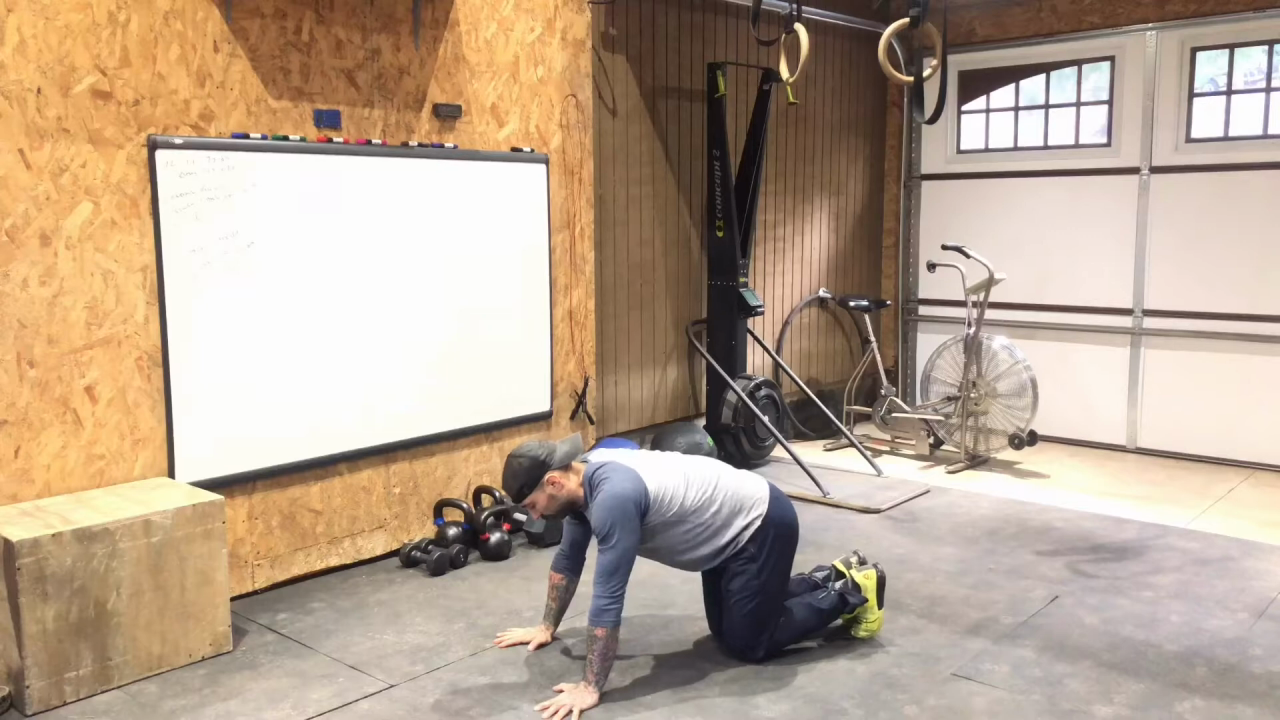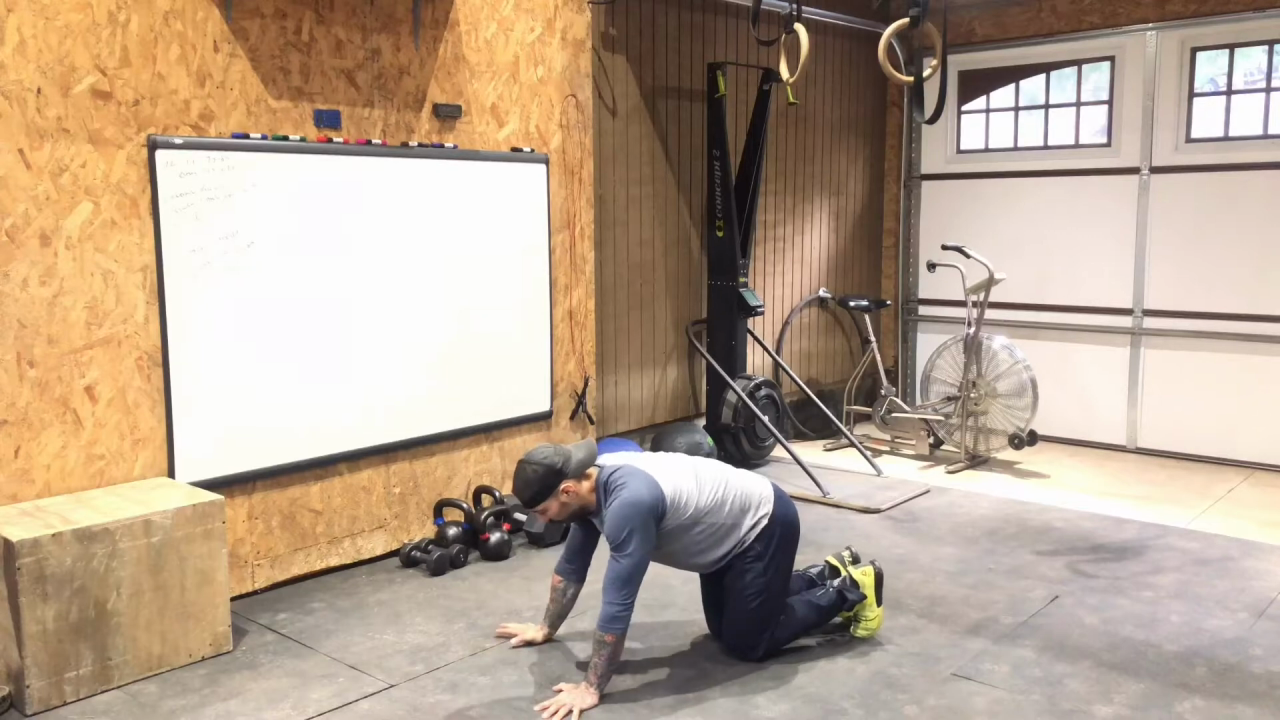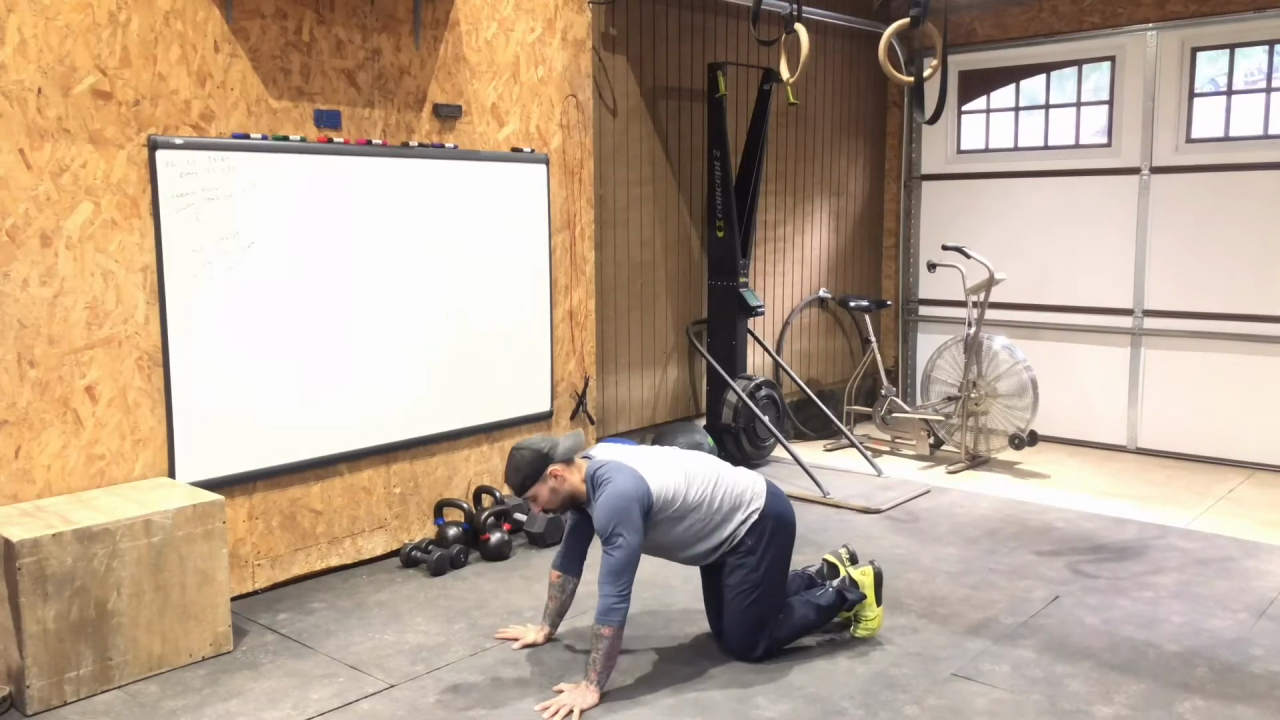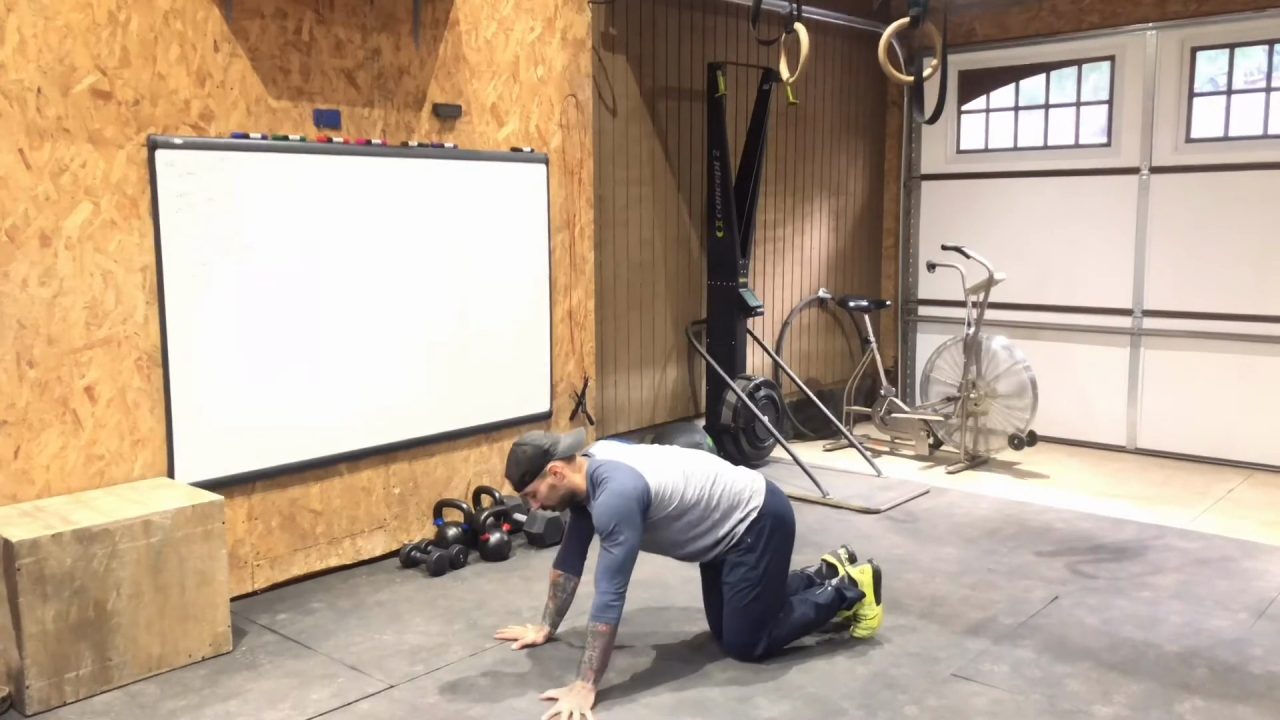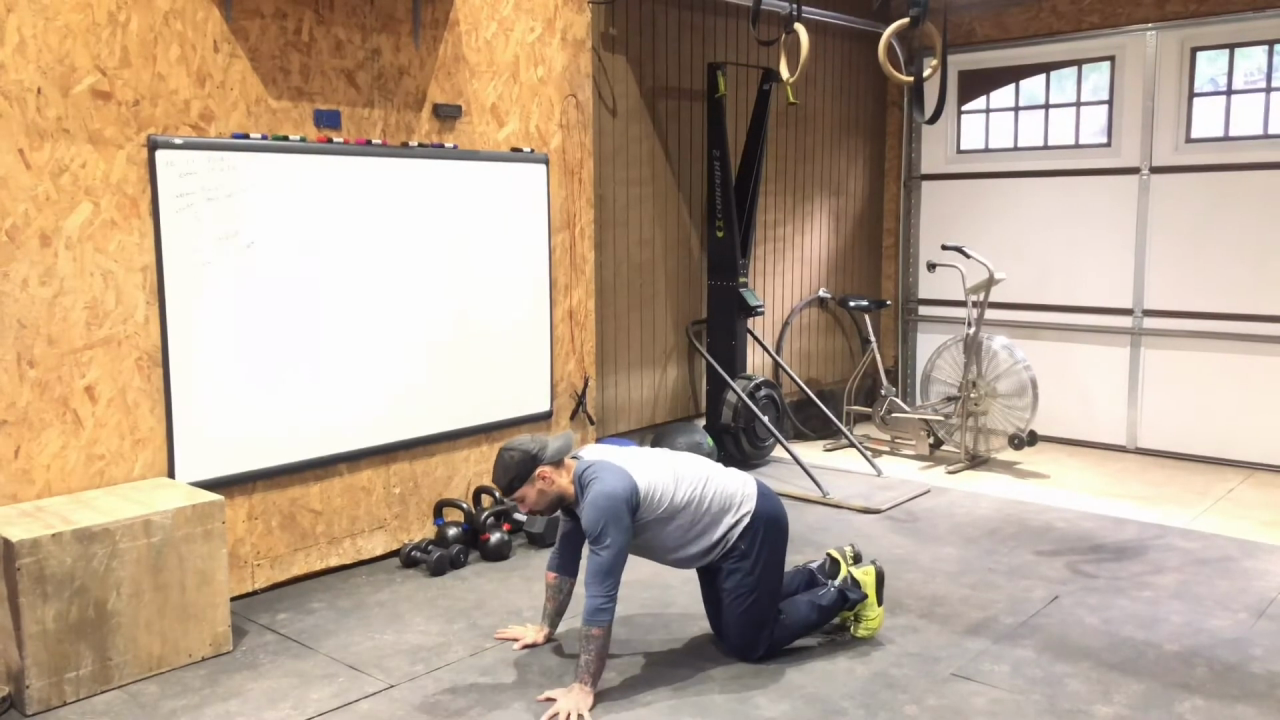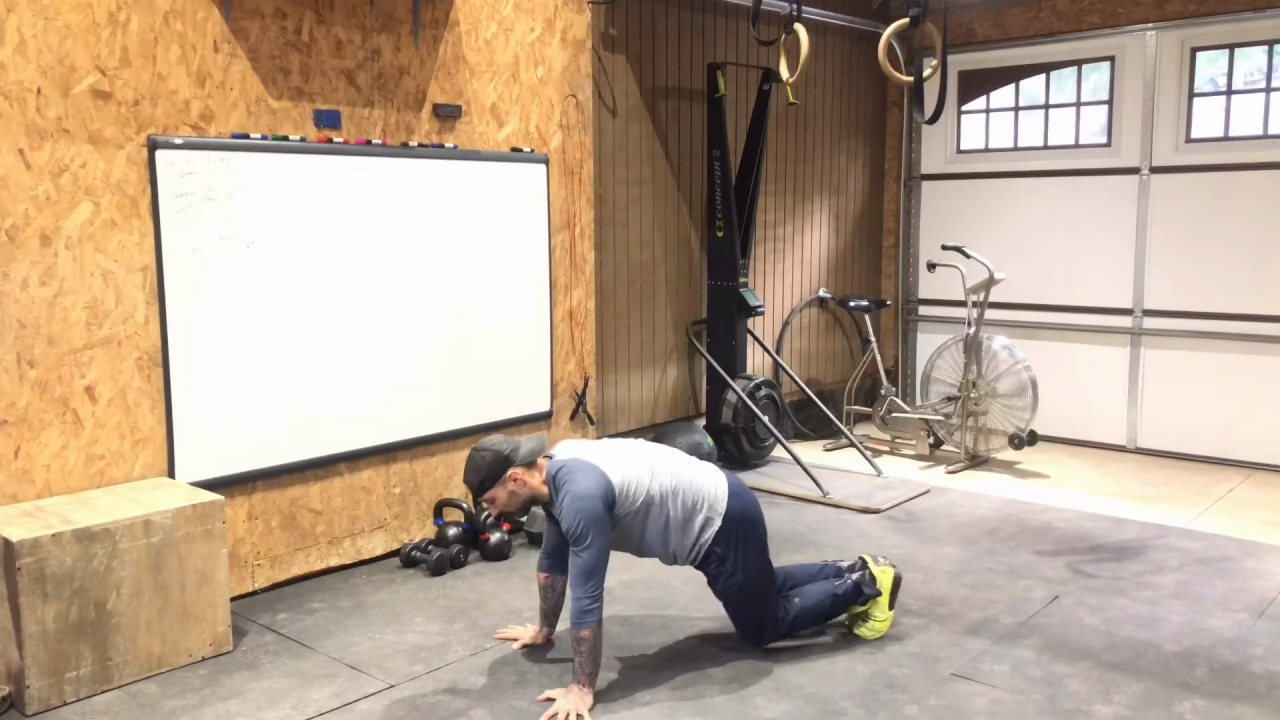
dt=0.7s
person 1, frame 1
left shoulder: (613, 497)
right shoulder: (583, 481)
left elbow: (607, 596)
right elbow: (568, 561)
left wrist: (590, 688)
right wrist: (546, 627)
left hip: (762, 524)
right hip: (731, 522)
left knee: (748, 644)
right knee: (725, 631)
left ankle: (854, 592)
right ankle: (834, 578)
person 1, frame 2
left shoulder: (628, 502)
right shoulder: (590, 483)
left elbow: (618, 602)
right elbow: (572, 566)
left wrist: (591, 688)
right wrist: (545, 628)
left hip: (765, 524)
right hip: (731, 525)
left knee: (746, 643)
right knee: (722, 630)
left ankle: (851, 588)
right ankle: (828, 573)
person 1, frame 3
left shoulder: (616, 494)
right shoulder: (585, 476)
left elbow: (614, 595)
right elbow: (569, 560)
left wrist: (591, 687)
right wrist: (545, 628)
left hip: (759, 520)
right hip: (729, 520)
left knee: (747, 643)
right knee: (725, 630)
left ankle: (852, 589)
right ankle: (828, 572)
person 1, frame 4
left shoulder: (615, 493)
right shoulder: (585, 473)
left elbow: (610, 593)
right elbow: (570, 557)
left wrist: (584, 687)
right wrist: (545, 627)
left hip: (758, 520)
right hip: (729, 520)
left knee: (745, 644)
right knee: (724, 630)
left ankle: (850, 587)
right ankle: (826, 573)
person 1, frame 5
left shoulder: (604, 494)
right shoulder: (577, 476)
left elbow: (601, 595)
right elbow: (564, 559)
right wrist: (545, 628)
left hip: (751, 522)
right hip: (723, 520)
left knee: (748, 644)
right knee: (727, 630)
left ankle: (853, 588)
right ankle: (828, 570)
person 1, frame 6
left shoulder: (579, 495)
right shoulder: (554, 472)
left elbow: (587, 597)
right elbow: (552, 561)
right wrist: (543, 629)
left hip: (723, 518)
right hip: (711, 511)
left knee: (762, 626)
right knee: (760, 592)
left ankle: (866, 585)
right ankle: (851, 571)
